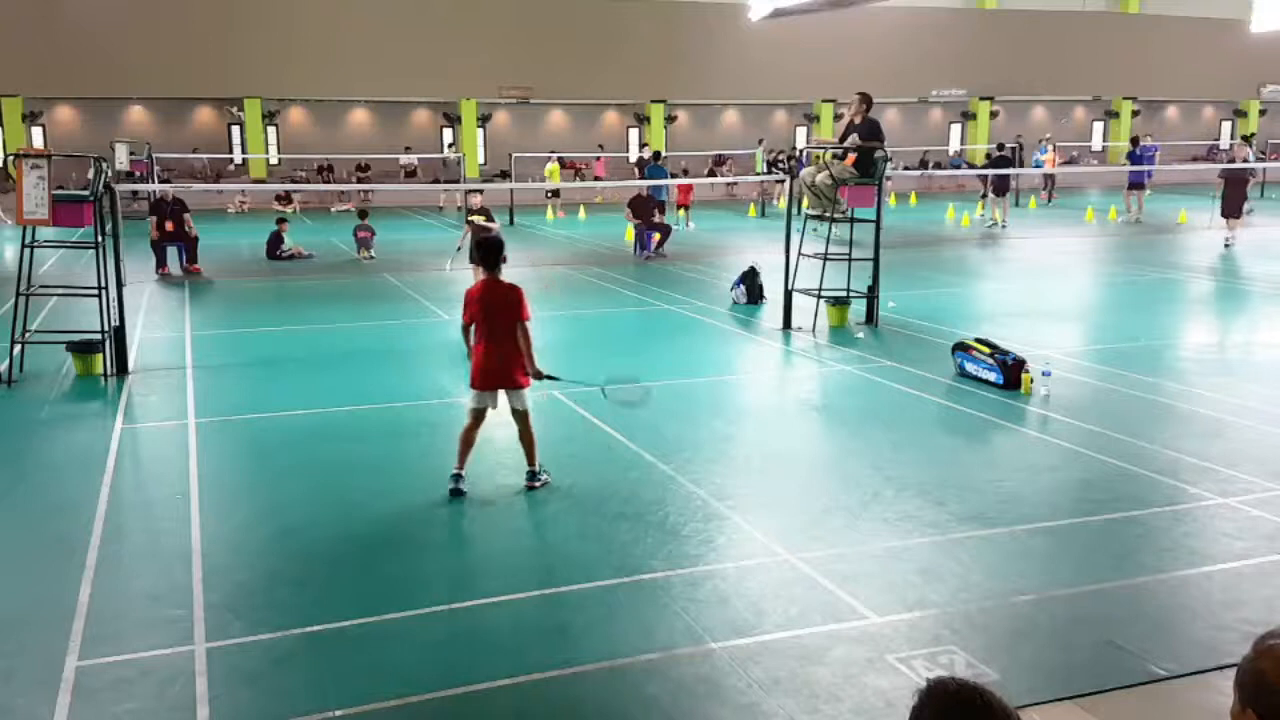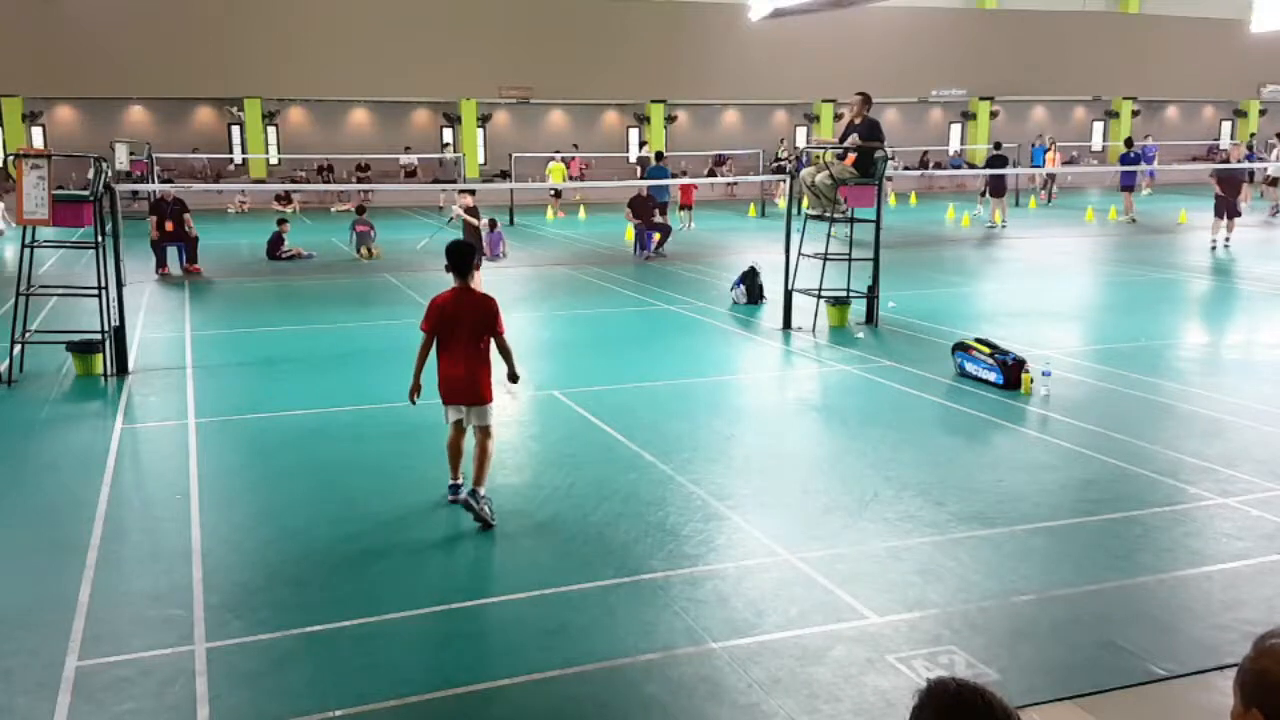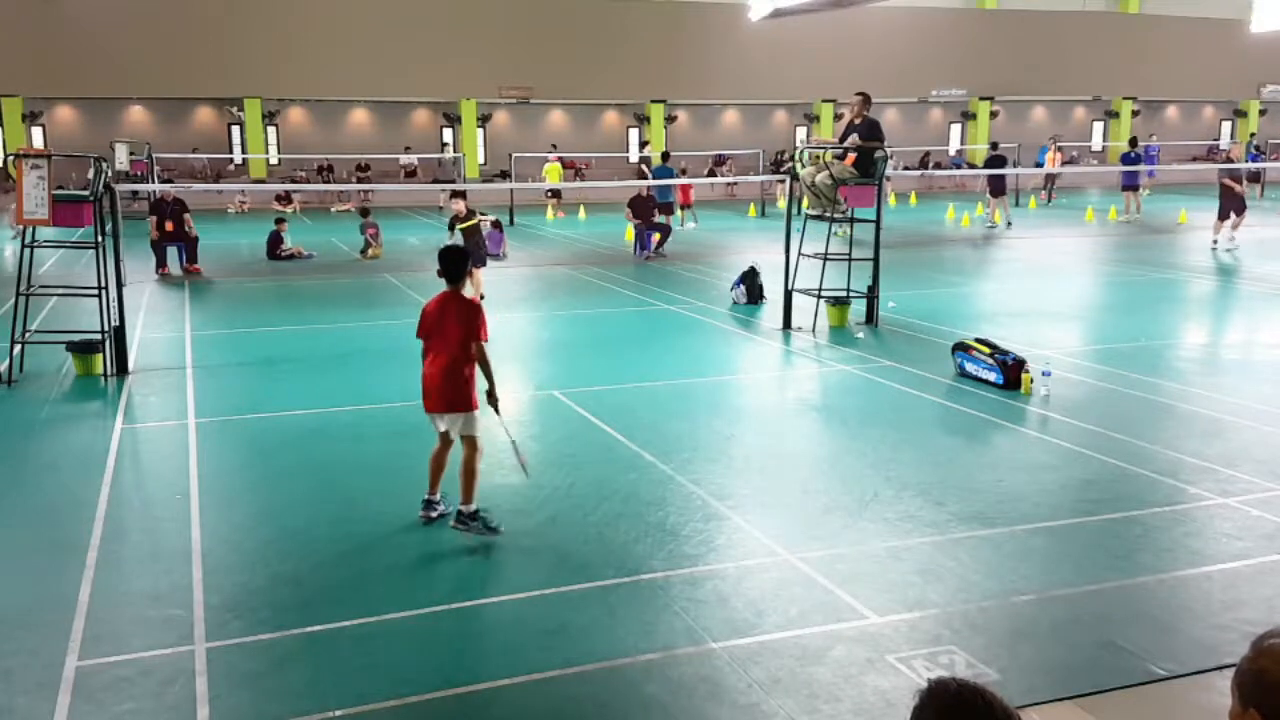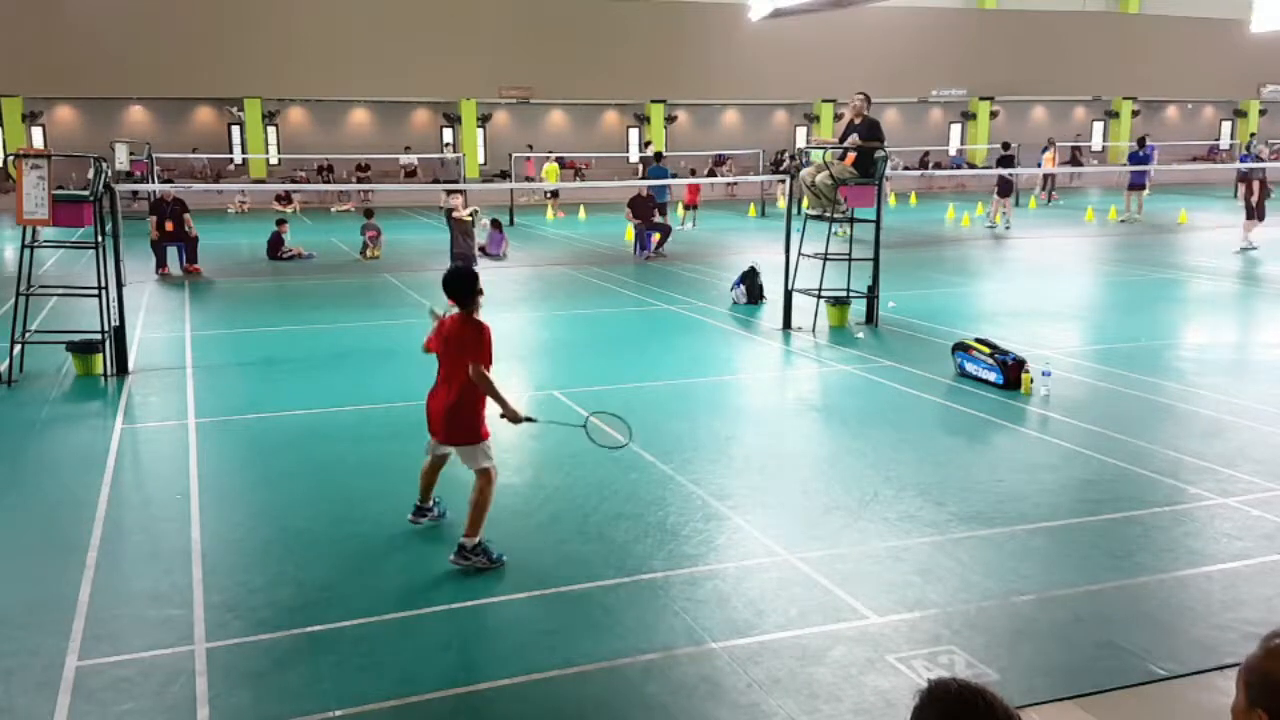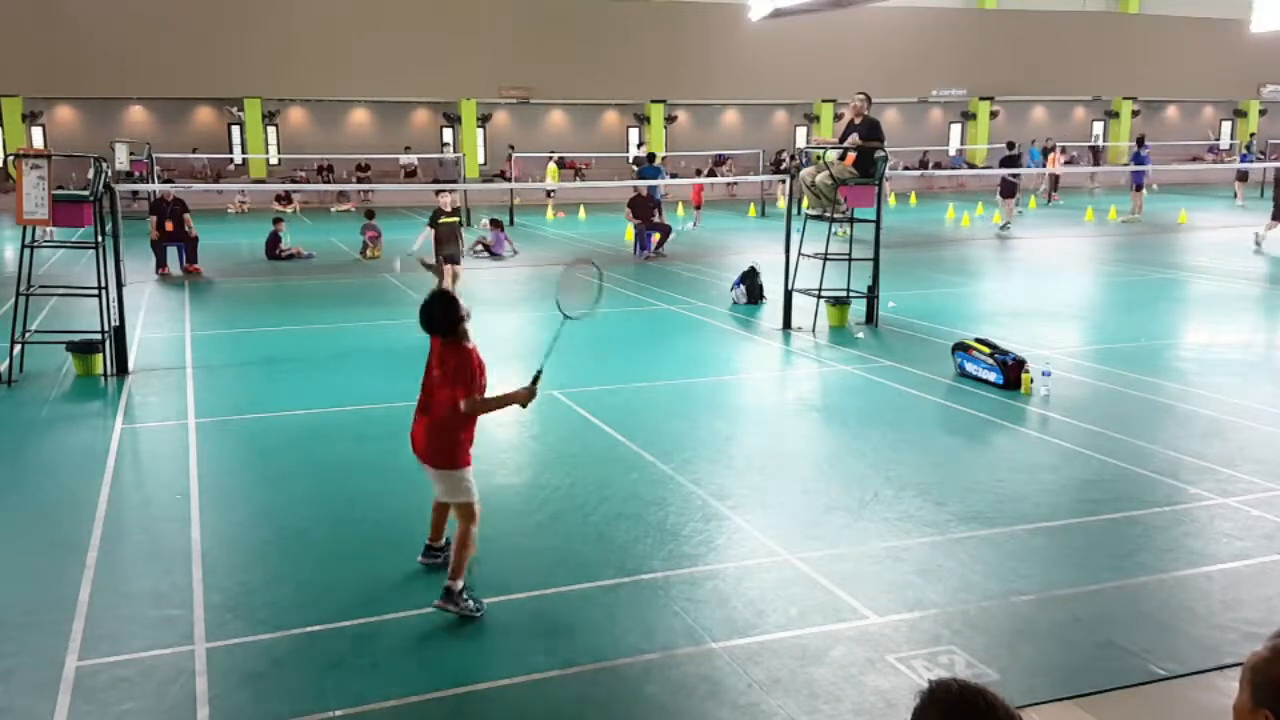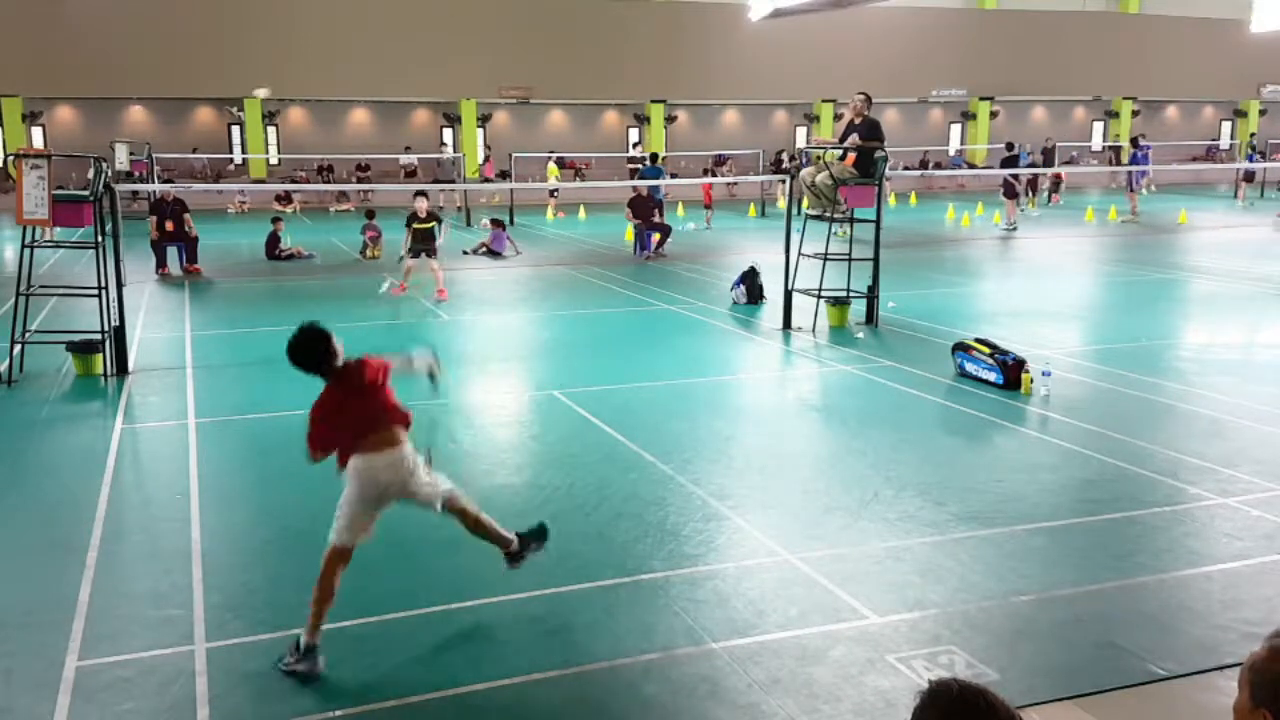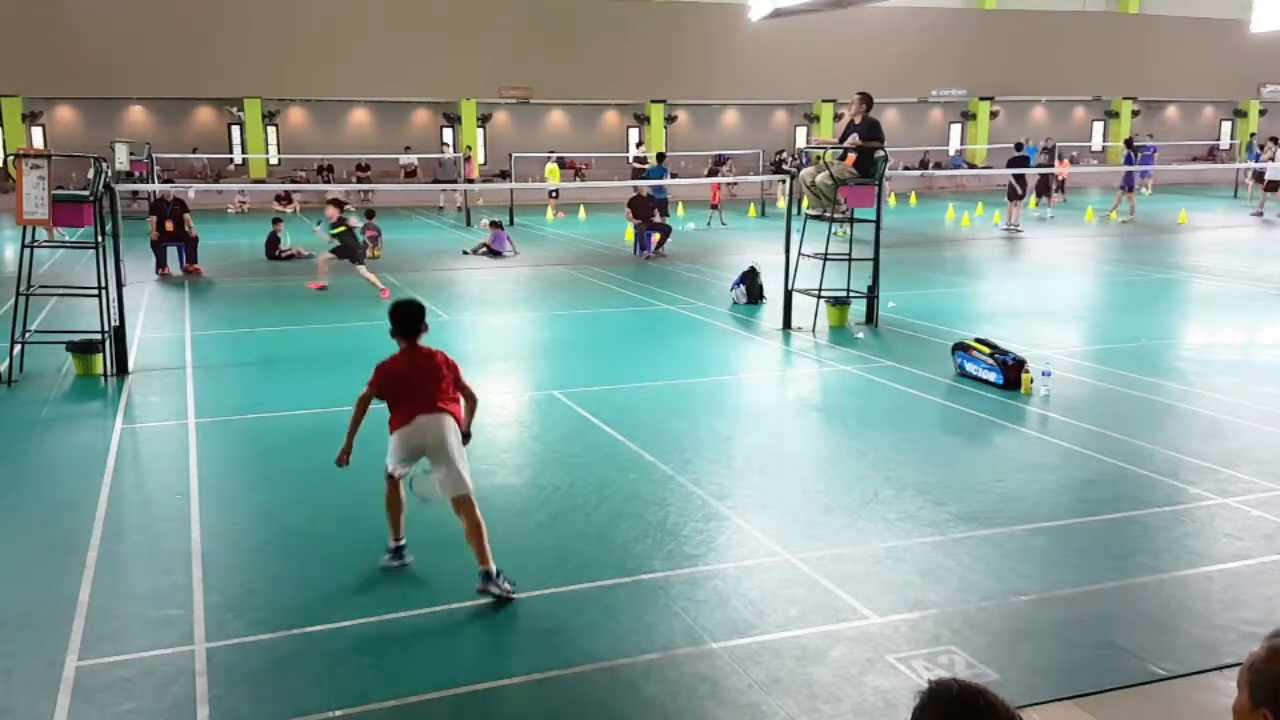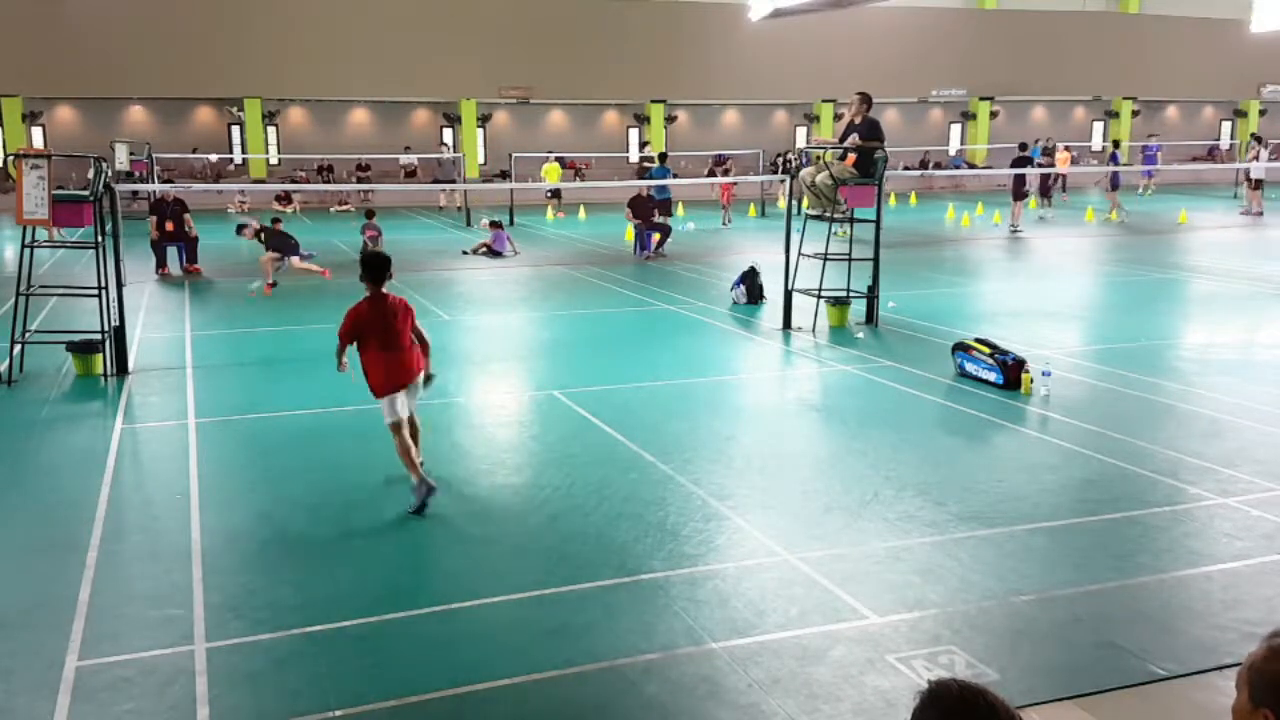
dt=0.5s
person 1, frame 1
left shoulder: (472, 293)
right shoulder: (513, 292)
left elbow: (466, 329)
right elbow: (522, 330)
left wrist: (472, 350)
right wrist: (532, 365)
left hip: (482, 369)
right hip: (512, 368)
left knee: (474, 420)
right knee: (522, 420)
left ankle: (458, 474)
right ankle: (533, 472)
person 1, frame 2
left shoulder: (438, 303)
right shoulder: (487, 303)
left elbow: (426, 344)
right elbow: (501, 343)
left wrist: (416, 379)
right wrist: (512, 369)
left hip: (449, 380)
right hip: (477, 380)
left knee: (457, 430)
right knee: (484, 436)
left ankle: (455, 484)
right ankle: (476, 493)
person 1, frame 3
left shoulder: (430, 307)
right shoulder: (472, 308)
left elbow: (424, 349)
right elbow: (478, 351)
right wrist: (492, 387)
left hip: (432, 386)
right hip: (458, 386)
left knee: (443, 442)
right knee: (471, 446)
left ankle: (431, 502)
right ankle: (467, 510)
person 1, frame 4
left shoulder: (445, 324)
right shoulder: (479, 330)
left elbow: (428, 347)
right elbow: (478, 373)
right wrist: (506, 407)
left hip: (437, 408)
right hip: (464, 415)
left knee: (437, 458)
right knee: (487, 476)
left ankle: (423, 507)
right ankle: (469, 546)
person 1, frame 5
left shoulder: (442, 335)
right shoulder: (465, 358)
right elbow: (468, 407)
right wrist: (515, 396)
left hip: (425, 437)
right hip: (445, 445)
left knee: (448, 493)
right knee: (466, 511)
left ankle: (434, 546)
right ankle: (453, 590)
person 1, frame 6
left shoulder: (324, 409)
right shoulder: (366, 370)
left elbow: (317, 455)
right elbow: (401, 362)
right wrist: (426, 361)
left hip: (365, 473)
right hip: (401, 461)
left knee: (336, 559)
right knee: (456, 504)
left ankle: (309, 647)
right ankle: (513, 547)
person 1, frame 7
left shoulder: (386, 368)
right shoulder: (440, 359)
left elbow: (363, 403)
right elbow: (470, 398)
left wrist: (348, 445)
right wrist: (465, 428)
left hip: (405, 432)
right hip: (443, 427)
left knee: (393, 478)
right knee: (466, 505)
left ankle: (397, 546)
right ankle: (490, 576)
person 1, frame 8
left shoulder: (356, 314)
right shoulder: (402, 305)
left elbow: (341, 348)
right elbow: (422, 340)
left wrist: (341, 362)
right wrist: (427, 367)
left hip: (386, 380)
right hip: (413, 371)
left knee: (400, 432)
right knee: (410, 415)
left ankle: (422, 483)
right ankle: (417, 464)
